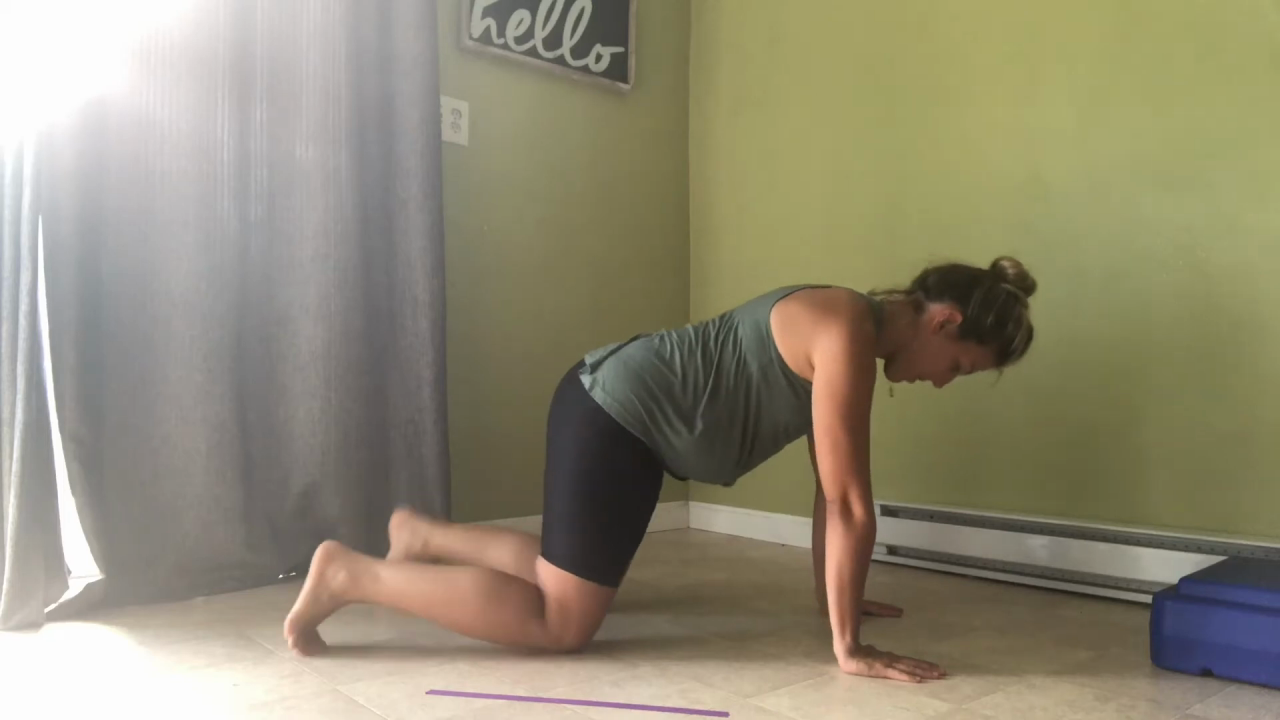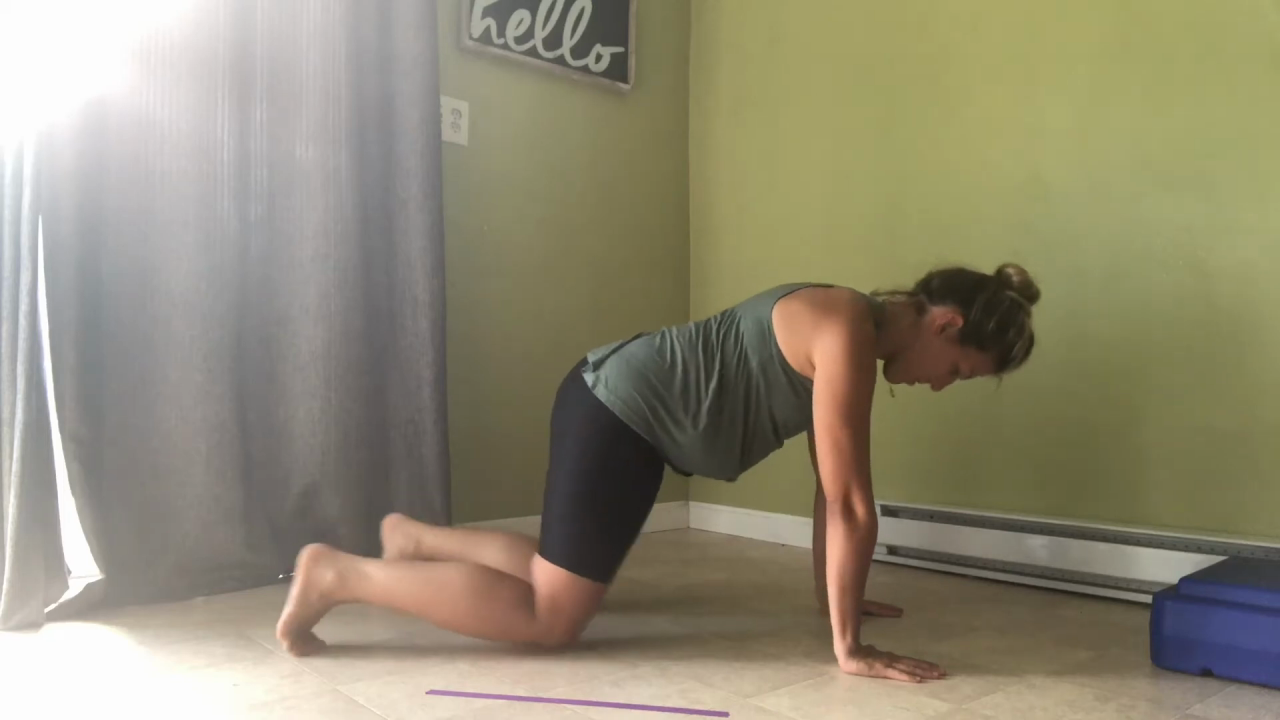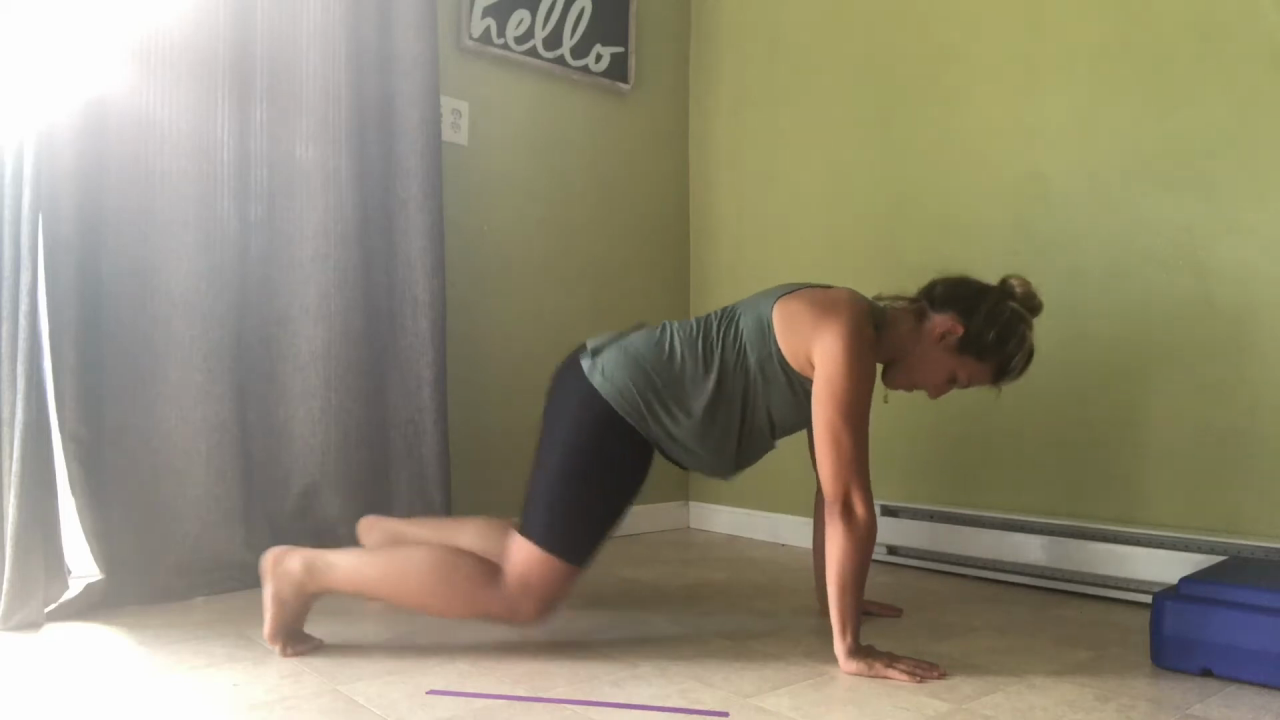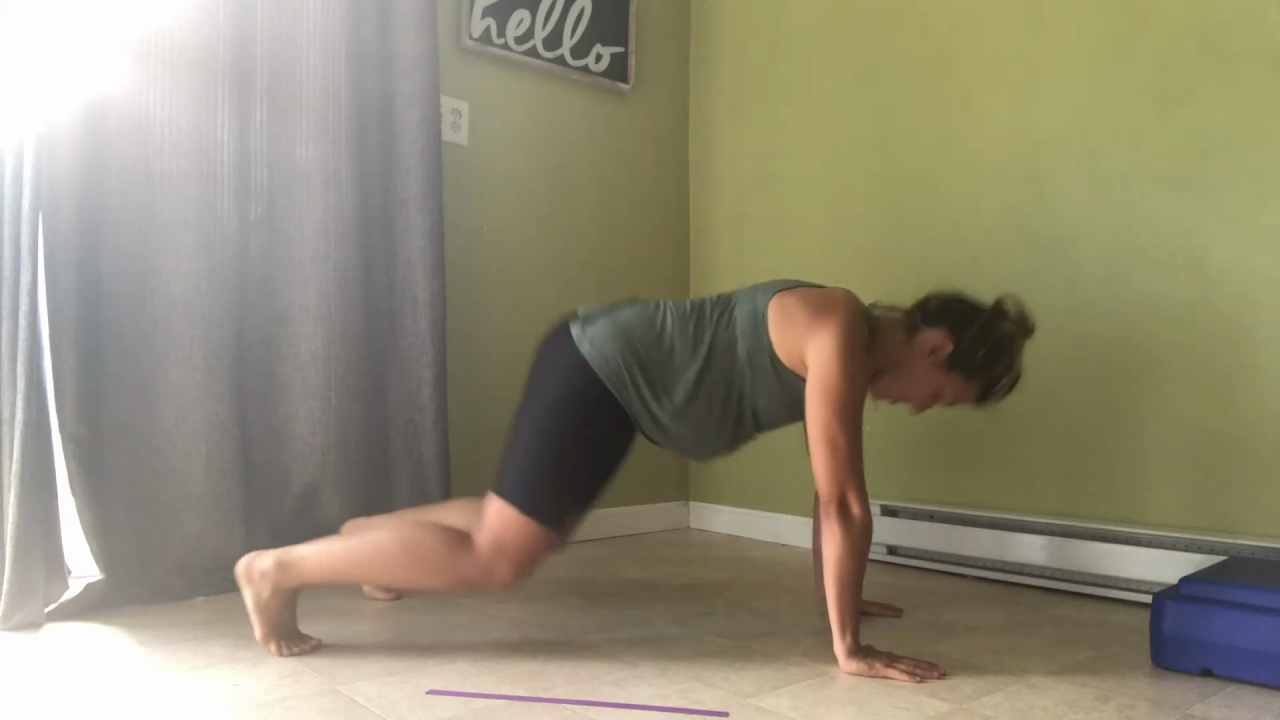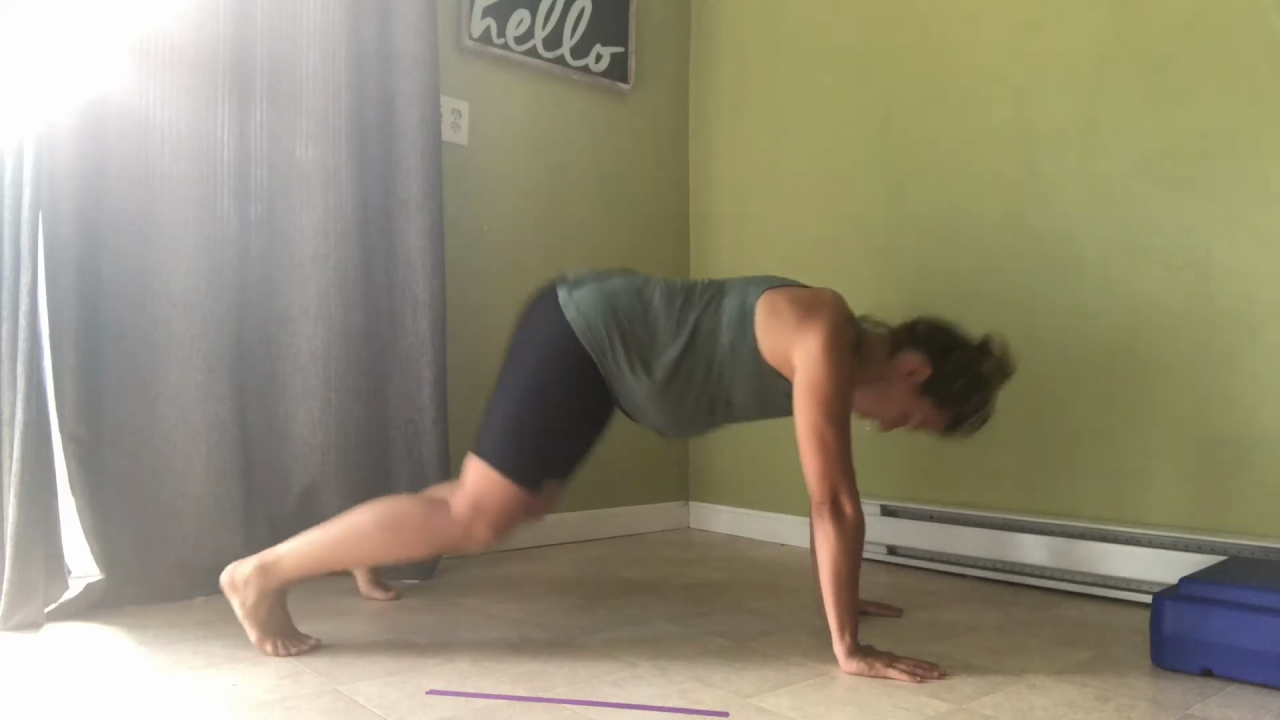
dt=0.1s
person 1, frame 1
left shoulder: (850, 333)
right shoulder: (848, 332)
left elbow: (831, 492)
right elbow: (849, 504)
left wrist: (836, 597)
right wrist: (848, 646)
left hip: (621, 413)
right hip: (614, 413)
left knee: (565, 577)
right knee: (558, 625)
left ankle: (422, 534)
right ankle: (347, 572)
person 1, frame 2
left shoulder: (852, 330)
right shoulder: (849, 331)
left elbow: (831, 493)
right elbow: (849, 504)
left wrist: (836, 597)
right wrist: (849, 646)
left hip: (622, 411)
right hip: (618, 413)
left knee: (562, 574)
right knee: (548, 619)
left ankle: (415, 537)
right ankle: (337, 573)
person 1, frame 3
left shoulder: (854, 342)
right shoulder: (847, 333)
left elbow: (831, 495)
right elbow: (848, 504)
left wrist: (835, 596)
right wrist: (848, 646)
left hip: (623, 396)
right hip: (612, 395)
left knee: (539, 555)
right knee: (521, 596)
left ankle: (388, 534)
right ankle: (300, 570)
person 1, frame 4
left shoulder: (843, 341)
right shoulder: (842, 332)
left elbow: (829, 496)
right elbow: (843, 503)
left wrist: (838, 596)
right wrist: (846, 645)
left hip: (606, 373)
right hip: (598, 369)
left knee: (530, 528)
right knee: (496, 557)
left ankle: (366, 534)
right ankle: (279, 568)
person 1, frame 5
left shoulder: (836, 357)
right shoulder: (827, 340)
left elbow: (827, 501)
right elbow: (834, 507)
left wrist: (841, 599)
right wrist: (847, 646)
left hip: (595, 336)
right hip: (582, 330)
left knee: (517, 502)
right knee: (474, 517)
left ankle: (356, 547)
right ankle: (260, 576)
